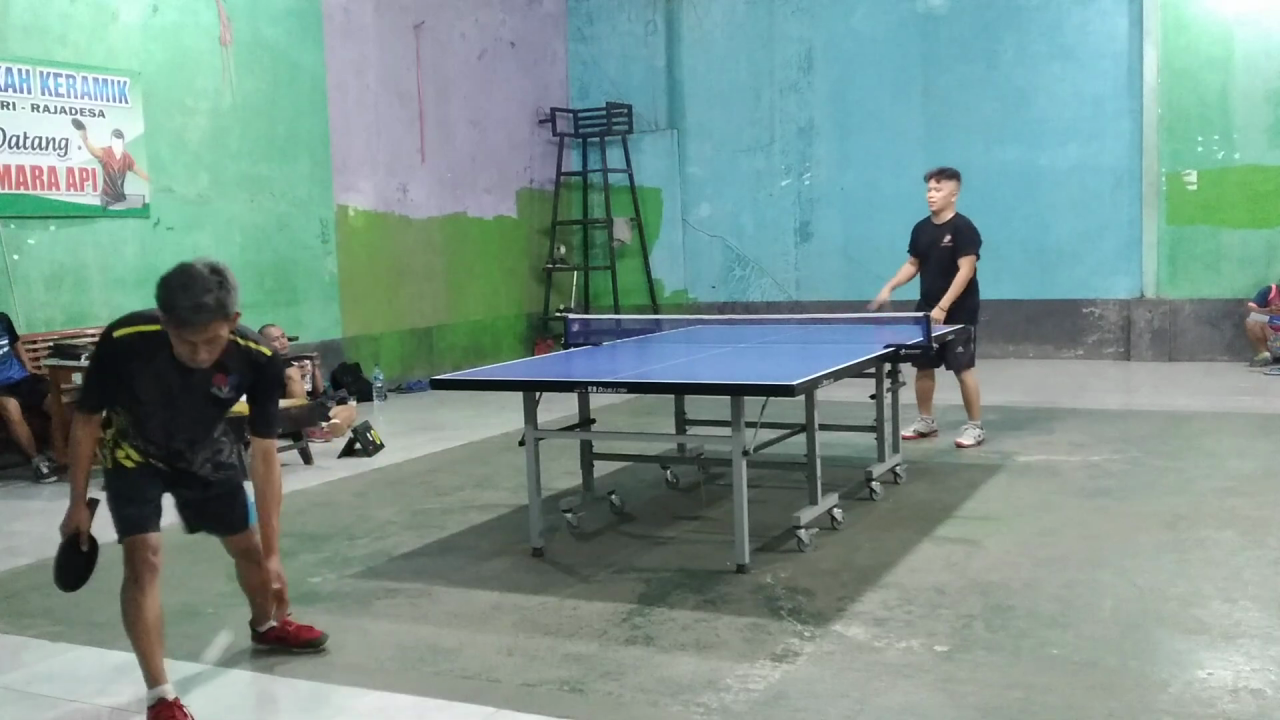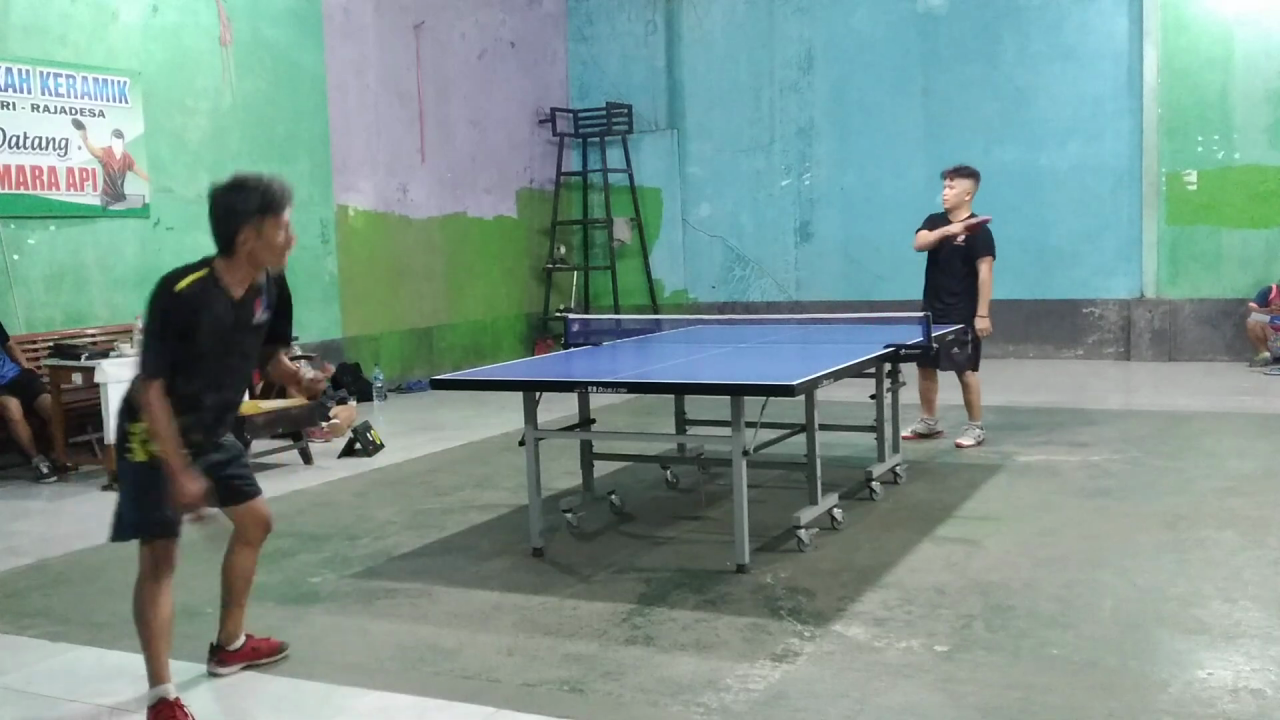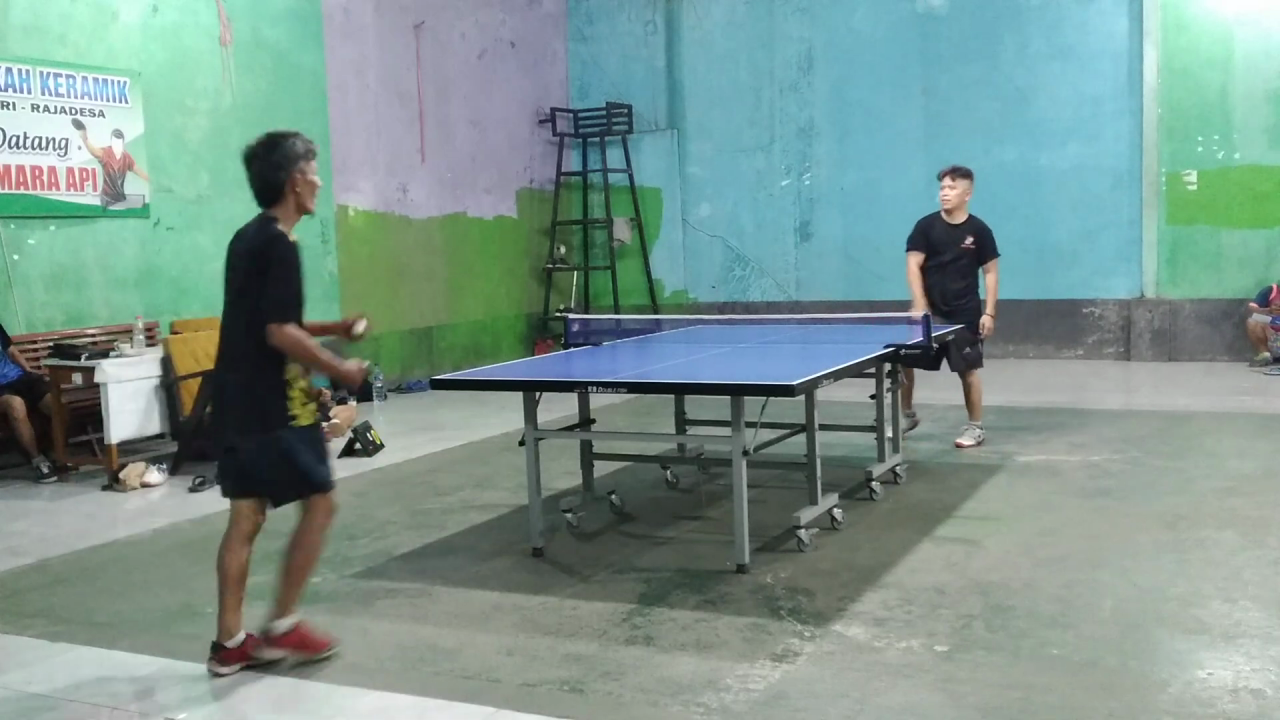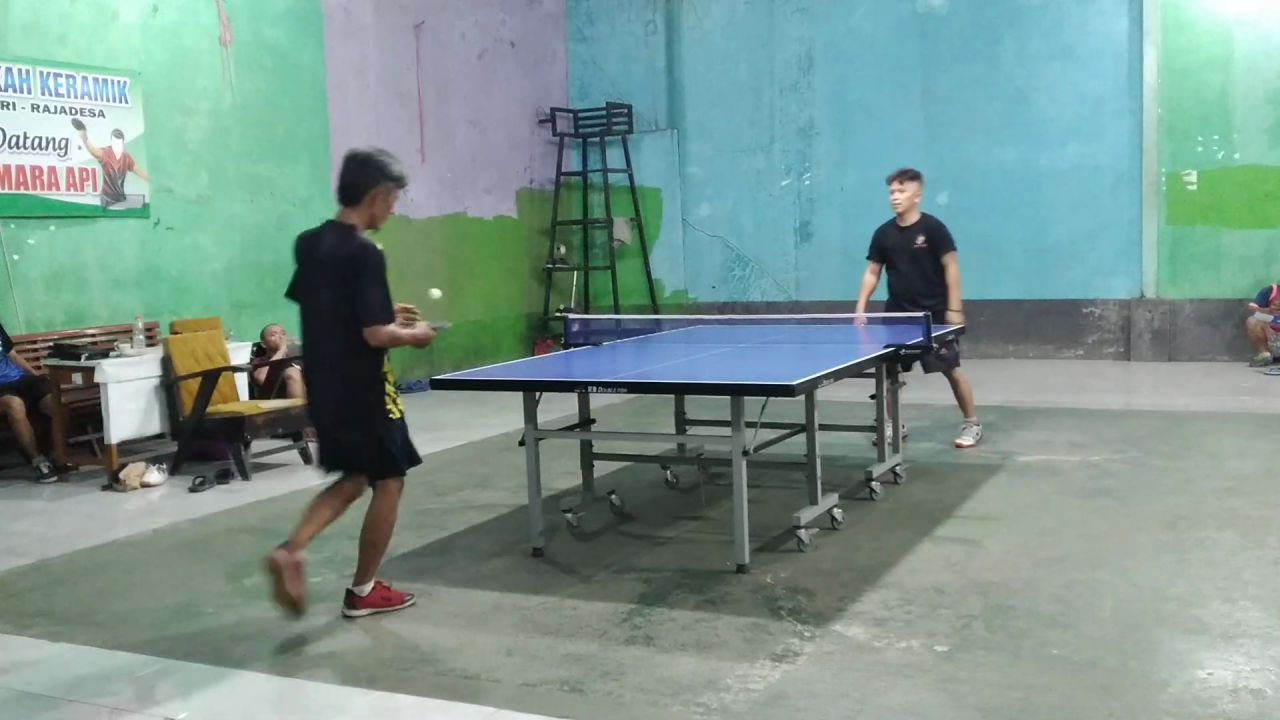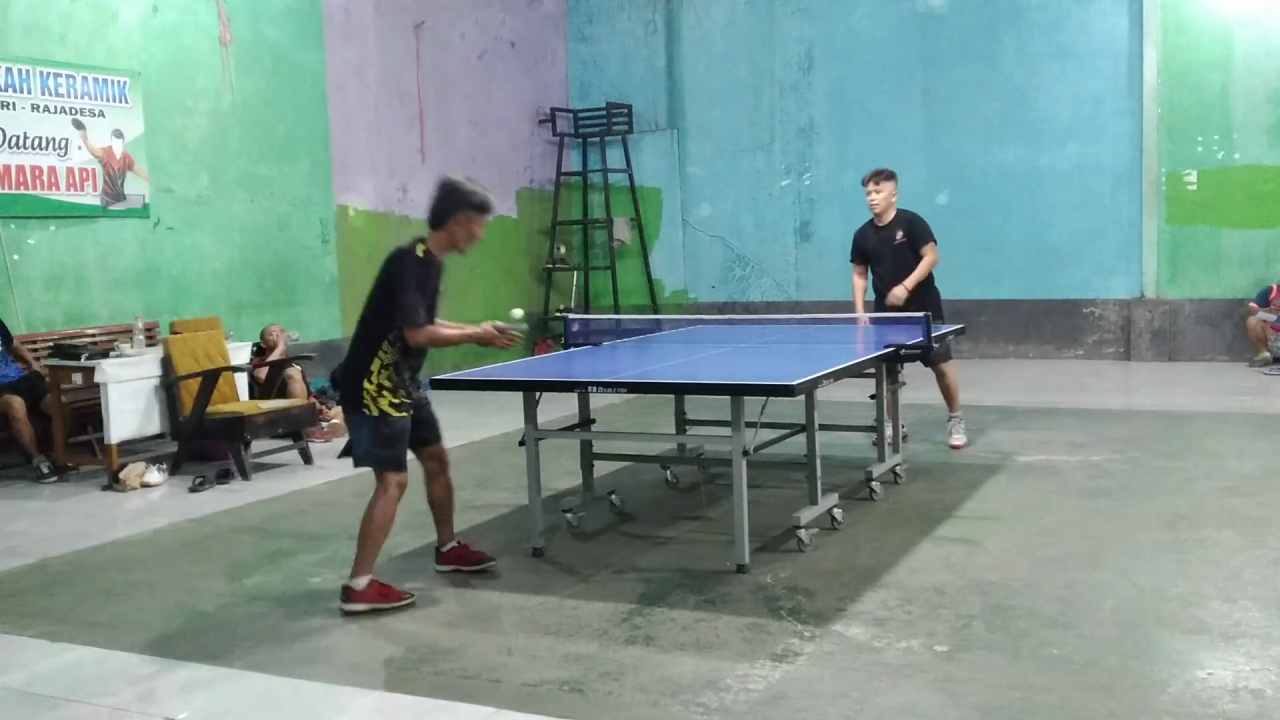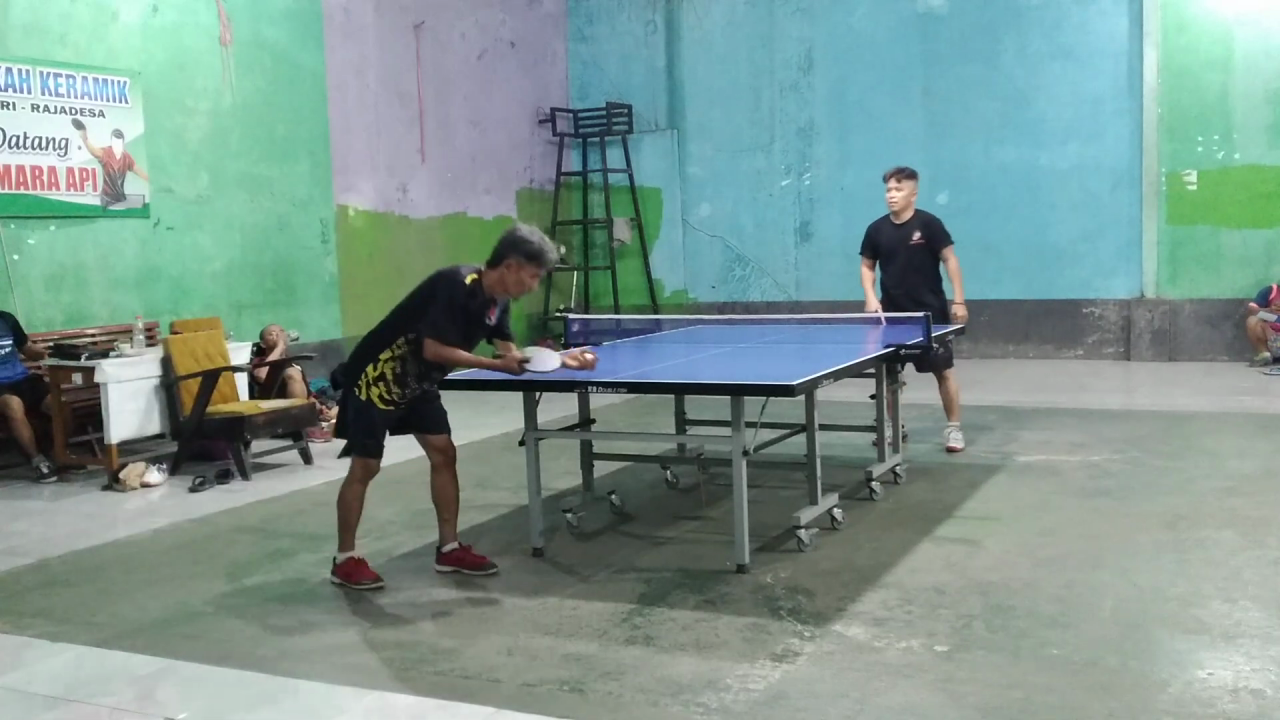
dt=0.4s
person 1, frame 1
left shoulder: (259, 358)
right shoulder: (123, 341)
left elbow: (264, 455)
right elbow: (86, 418)
left wrist: (273, 552)
right wrist: (78, 503)
left hip: (206, 453)
right hip: (135, 454)
left knee: (247, 545)
right knee: (143, 556)
left ankle: (266, 624)
person 1, frame 2
left shoulder: (271, 288)
right shoulder: (181, 294)
left elbow: (269, 357)
right elbow: (151, 388)
left wrist: (297, 379)
right wrist: (180, 472)
left hip: (213, 433)
right hip: (154, 440)
left knee: (256, 520)
right knee: (159, 556)
left ankle: (230, 643)
person 1, frame 3
left shoulder: (250, 238)
right shoulder: (279, 243)
right elbow: (280, 333)
left wrist: (330, 329)
right wrist: (338, 369)
left hip: (236, 399)
right hip: (273, 403)
left knee: (246, 516)
right knee: (320, 503)
left ankle: (230, 642)
right ankle: (282, 627)
person 1, frame 4
left shoulder: (309, 244)
right shoulder: (365, 253)
right elbow: (373, 334)
left wrist: (385, 313)
right wrist: (414, 335)
left hip: (323, 389)
right hip: (362, 392)
left knee: (351, 480)
right knee: (389, 482)
left ankle: (289, 552)
right ankle: (363, 590)
person 1, frame 5
left shoulder: (428, 259)
right shoulder: (412, 261)
right elbow: (416, 334)
left wrist: (479, 330)
right wrist: (474, 336)
left hip: (402, 381)
right hip: (374, 383)
left knee: (436, 459)
right knee: (393, 480)
left ankle: (448, 549)
right ankle: (359, 586)
person 1, frame 6
left shoulder: (497, 302)
right shoulder: (455, 286)
left elbow: (508, 353)
right elbow: (433, 349)
left wrist: (562, 359)
right wrist: (494, 365)
left hip: (418, 382)
right hip: (378, 376)
left knee: (444, 454)
right knee: (365, 468)
left ankle: (449, 548)
right ankle: (344, 560)
person 2, frame 1
left shoulder: (964, 229)
right shoulder: (921, 228)
left elbow: (966, 271)
right elbow: (912, 266)
left wrist: (943, 307)
right wrist: (887, 289)
left hip: (958, 312)
right hip: (928, 310)
left knee: (963, 368)
right knee: (923, 366)
left ankle: (975, 426)
right ankle: (926, 421)
person 2, frame 2
left shoulder: (979, 230)
right shoulder: (935, 221)
left elbow: (985, 273)
right elbow: (920, 243)
left wrist: (983, 314)
right wrist: (948, 230)
left hip: (961, 314)
right hip: (932, 309)
left knee: (964, 370)
right knee: (925, 366)
left ankle: (976, 427)
right ankle: (929, 422)
person 2, frame 3
left shoulder: (979, 230)
right shoulder: (925, 225)
left elbow: (991, 272)
right elbow: (913, 266)
left wrist: (989, 312)
right wrist: (918, 304)
left hip: (964, 312)
right hip: (927, 310)
left knee: (968, 370)
right knee: (904, 363)
left ankle: (975, 427)
right ankle: (907, 415)
person 2, frame 4
left shoulder: (933, 228)
right shoulder: (883, 233)
left elbow: (951, 267)
right elbow: (872, 272)
left wrist: (954, 307)
right wrist: (860, 307)
left hip: (934, 312)
right hip: (898, 312)
left knee: (951, 369)
left ankle: (971, 424)
right ankle: (893, 425)
person 2, frame 5
left shoulder: (911, 222)
right shoulder: (863, 235)
left elbow: (931, 257)
right elbow: (859, 275)
left wrist: (906, 285)
right wrist: (859, 310)
left hip: (923, 307)
right hip: (886, 312)
left knee: (941, 364)
left ankle: (955, 419)
right ankle: (893, 425)
person 2, frame 6
left shoulder: (929, 223)
right shoulder: (876, 230)
left elbow: (950, 260)
right elbow: (867, 267)
left wrist: (958, 300)
right wrist: (871, 297)
left hip: (930, 311)
right hip: (892, 312)
left knee: (943, 370)
left ankle: (954, 428)
